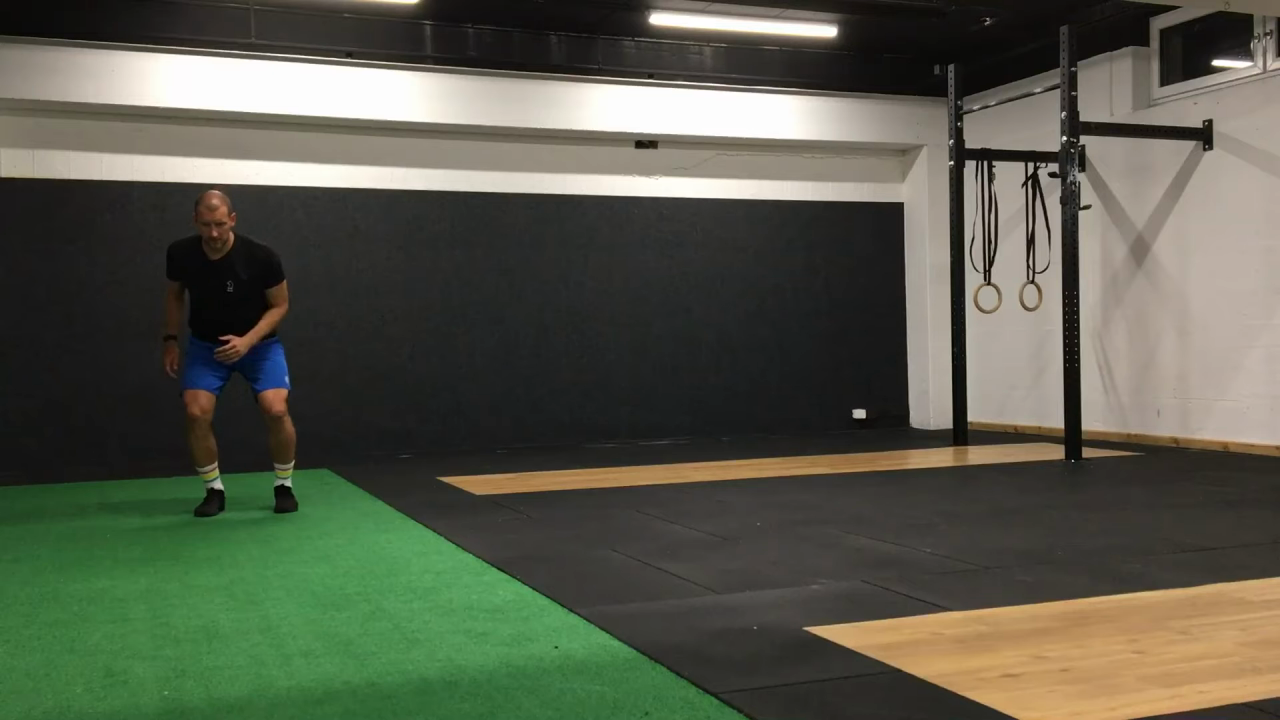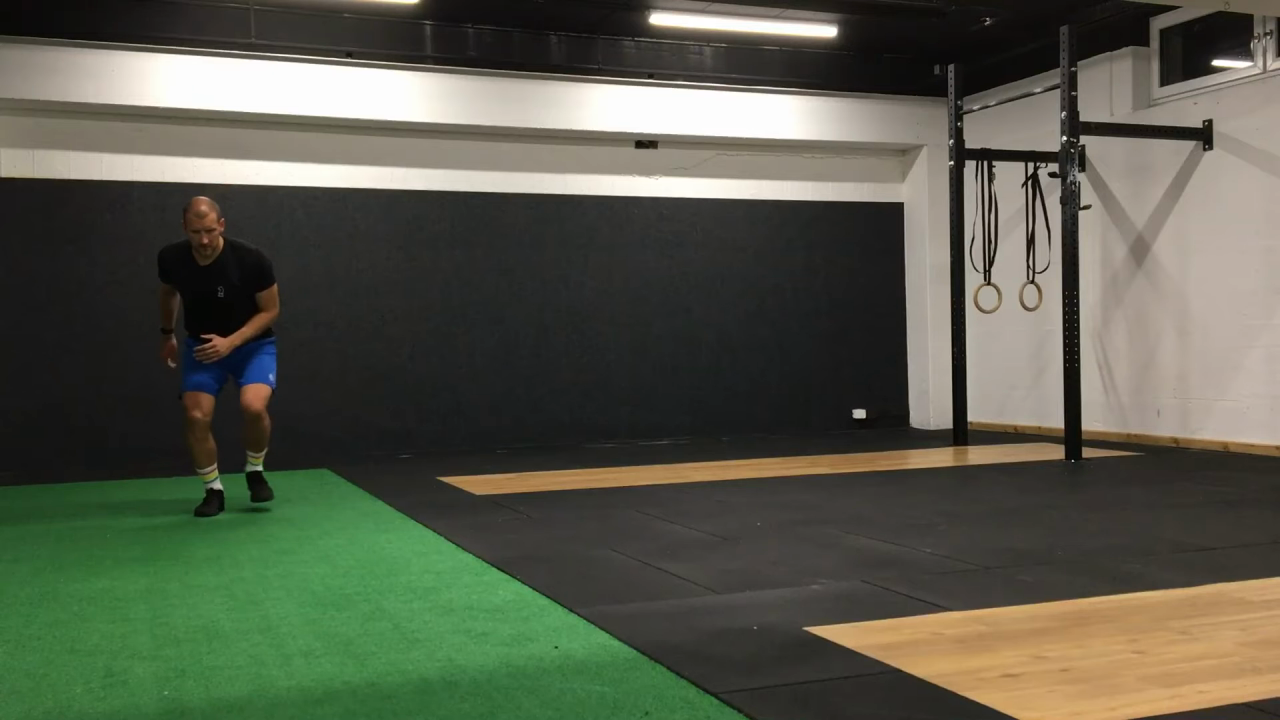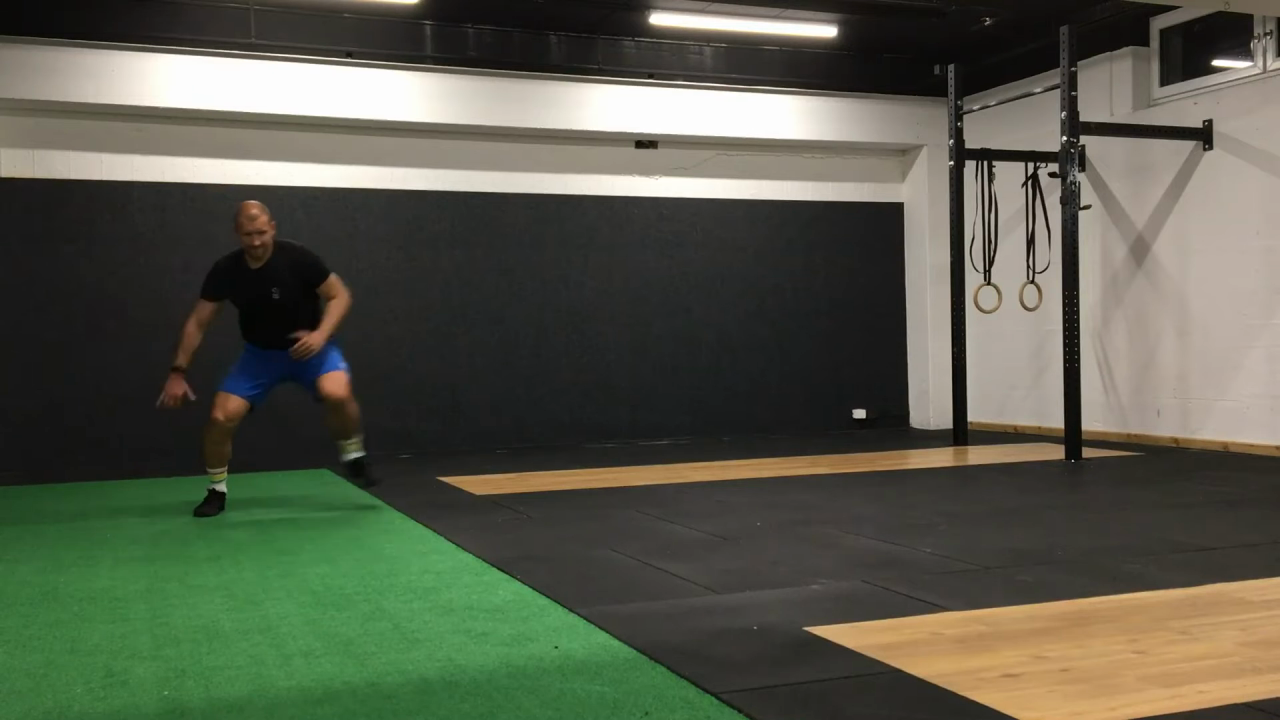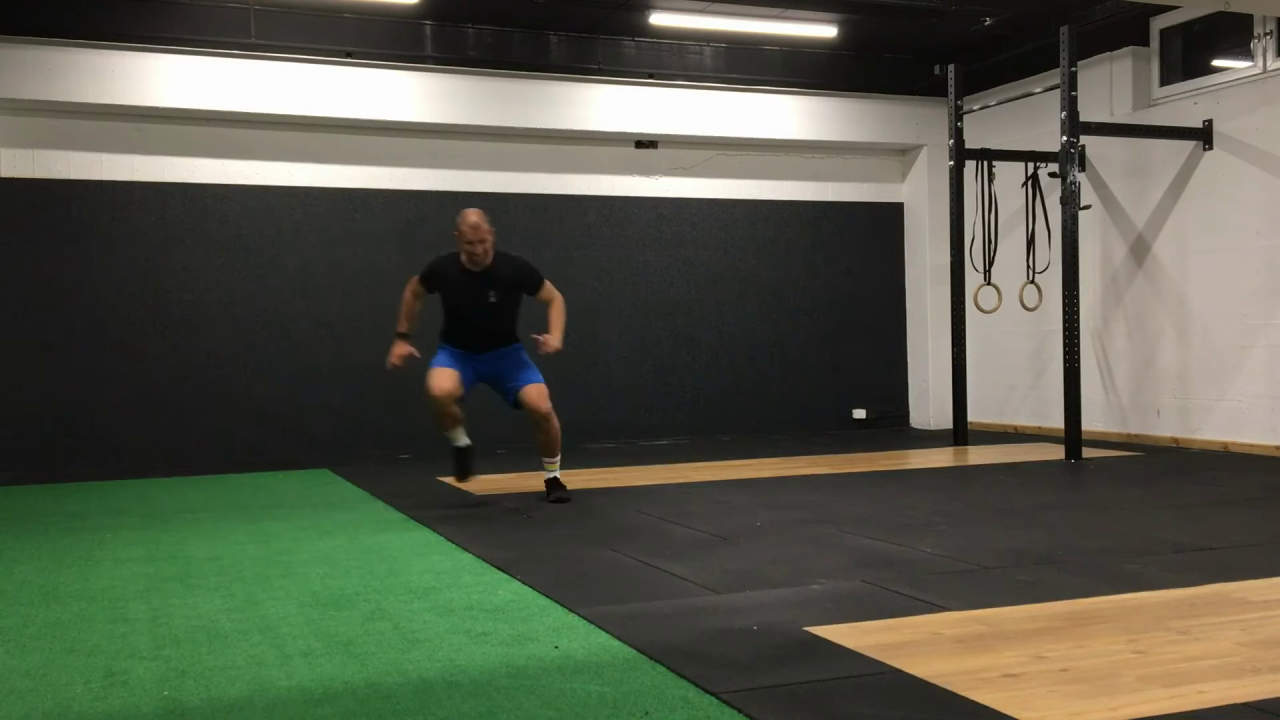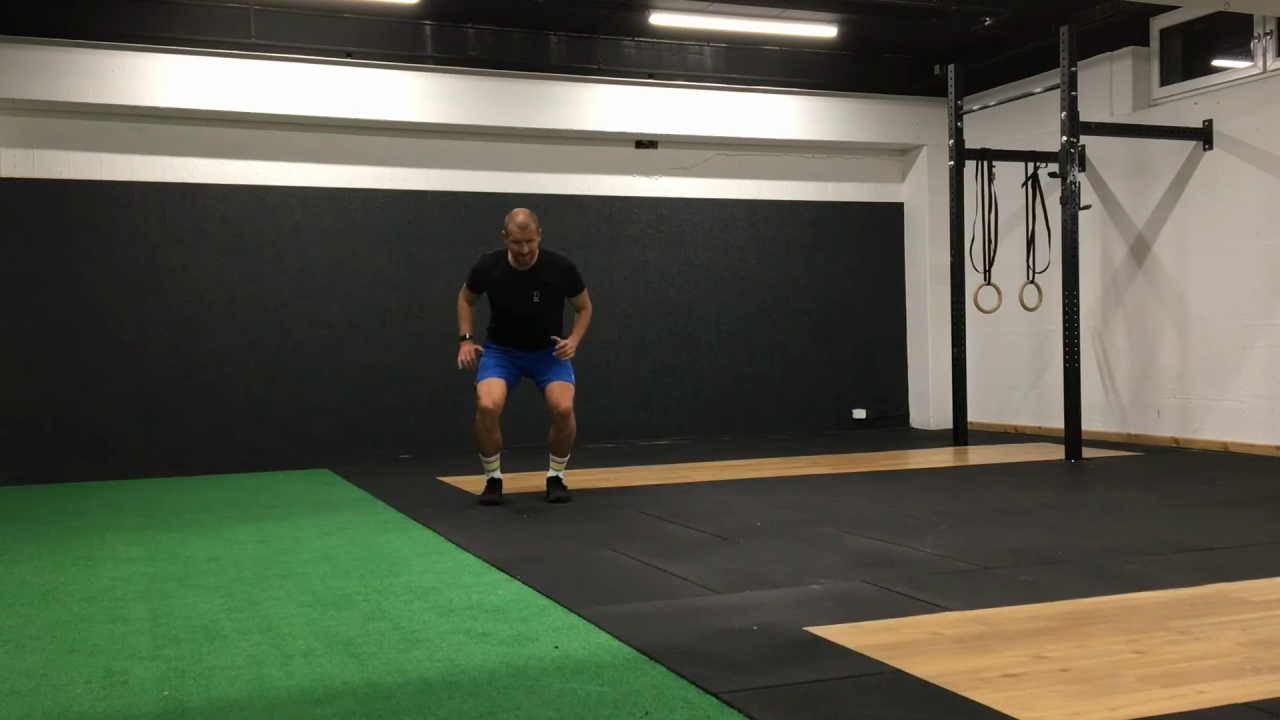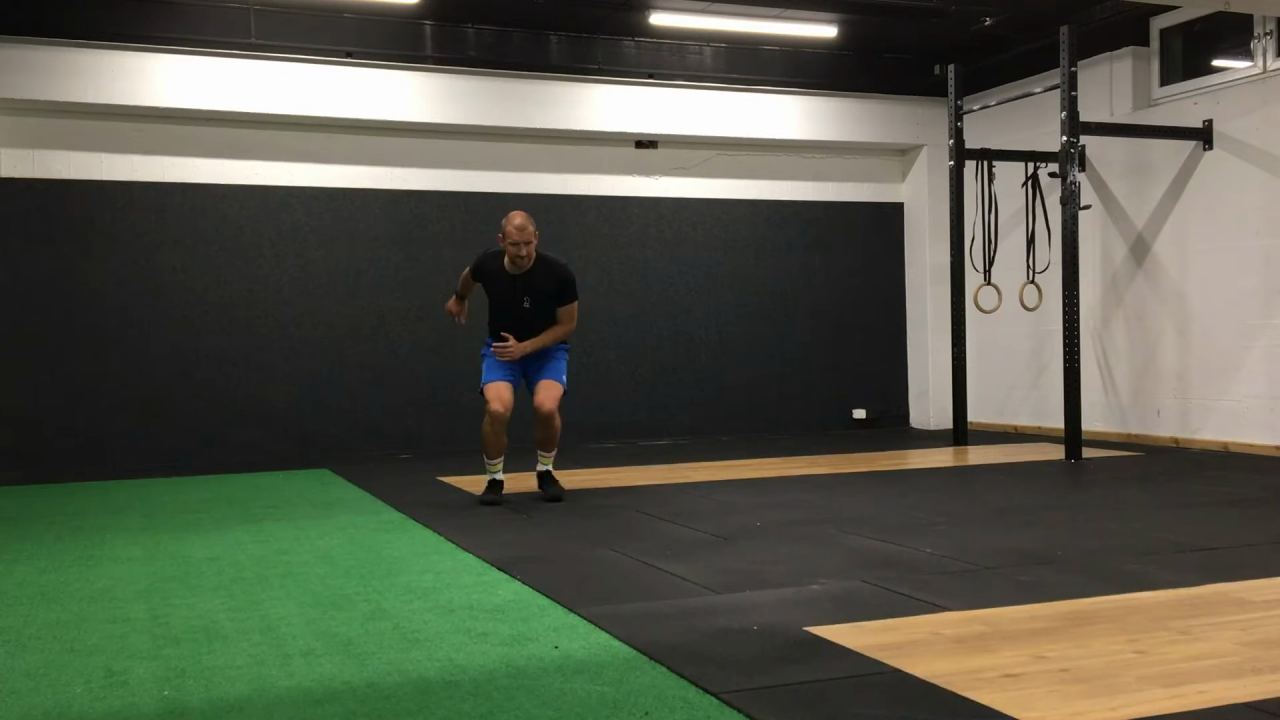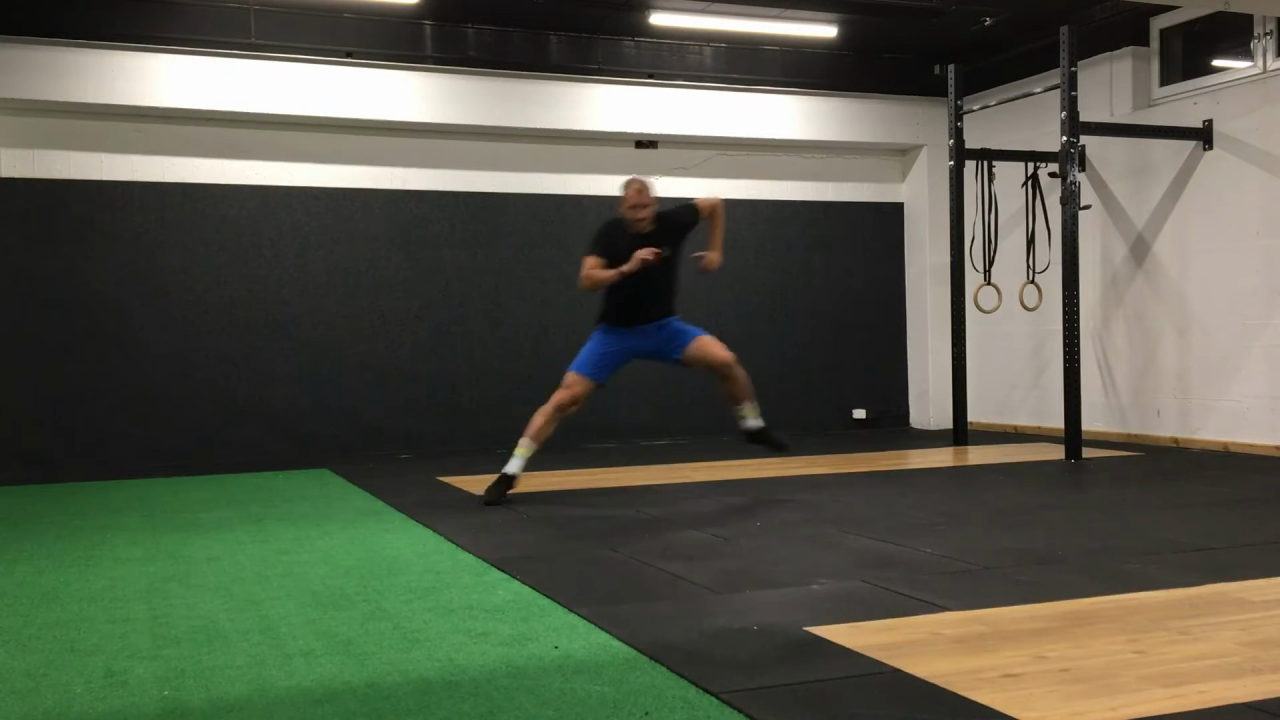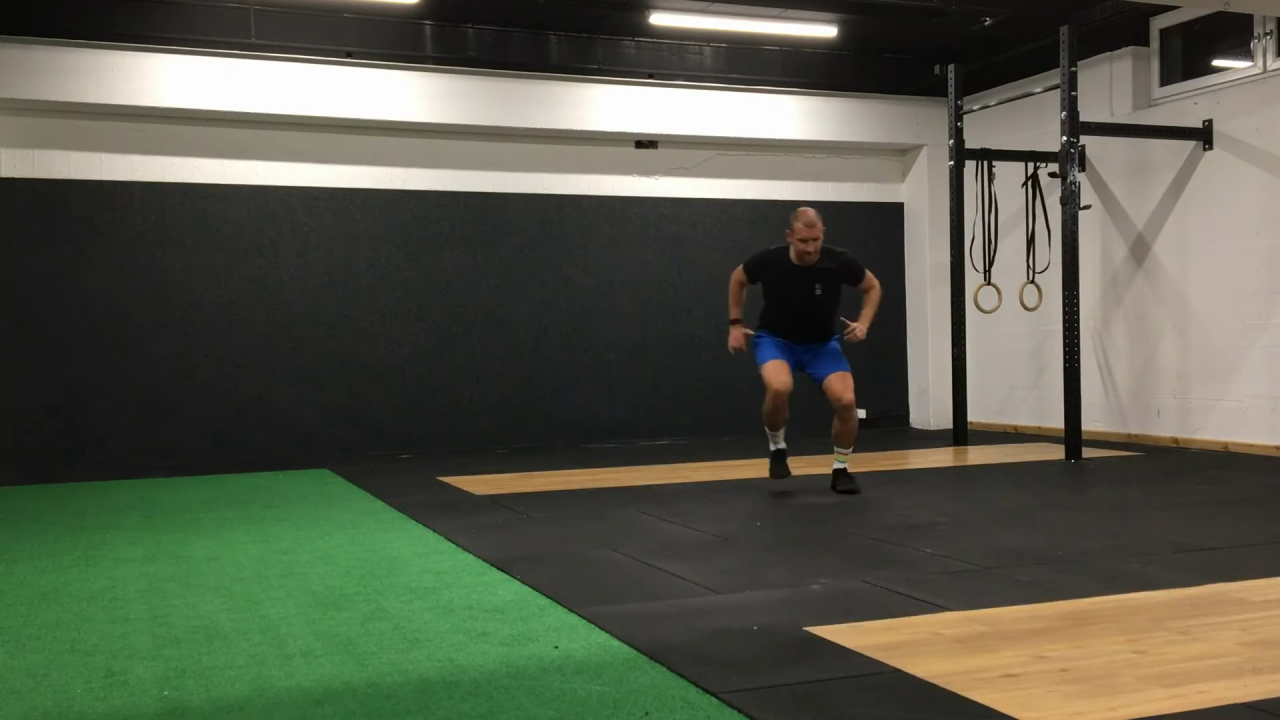
dt=0.5s
person 1, frame 1
left shoulder: (261, 256)
right shoulder: (179, 254)
left elbow: (279, 305)
right elbow: (174, 295)
left wrist: (247, 341)
right wrist: (170, 341)
left hip: (259, 343)
right hip: (205, 344)
left knee: (276, 410)
right knee: (196, 413)
left ankle: (284, 486)
right ankle: (214, 490)
person 1, frame 2
left shoulder: (251, 260)
right shoulder: (171, 258)
left elbow: (270, 309)
right elbow: (168, 292)
left wrist: (230, 342)
right wrist: (167, 334)
left hip: (252, 343)
right hip: (201, 344)
left knee: (254, 407)
right knee: (196, 416)
left ankle: (255, 472)
right ankle: (214, 490)
person 1, frame 3
left shoulder: (297, 258)
right shoulder: (223, 271)
left elbow: (340, 295)
right elbow: (197, 323)
left wrist: (321, 334)
right wrist: (178, 373)
left hip: (308, 348)
right hip: (259, 352)
left knee: (337, 394)
right knee: (222, 418)
left ankle: (353, 457)
right ankle: (217, 490)
person 1, frame 4
left shoulder: (515, 268)
right shoulder: (443, 268)
left elbow: (554, 299)
right elbow: (413, 292)
left wrist: (556, 336)
right wrist: (402, 338)
left hip: (504, 352)
right hip: (457, 352)
left knee: (542, 408)
right knee: (441, 393)
left ankle: (553, 478)
right ankle: (461, 445)
person 1, frame 5
left shoulder: (562, 268)
right shoulder: (488, 266)
left elbow: (584, 308)
right elbow: (466, 299)
left wrist: (573, 340)
right wrist: (466, 339)
left hip: (549, 350)
right hip: (500, 349)
left knee: (563, 408)
right knee: (487, 406)
left ankle: (556, 477)
right ankle: (492, 479)
person 1, frame 6
left shoulder: (558, 274)
right shoulder: (487, 264)
left elbow: (567, 324)
right elbow: (469, 276)
left wrist: (525, 348)
right wrist: (458, 298)
left hip: (546, 348)
right hip: (501, 348)
left knee: (546, 407)
right knee: (497, 410)
left ankle: (545, 472)
right ankle: (495, 480)
person 1, frame 7
left shoulder: (672, 221)
right shoulder: (609, 232)
left elbow: (714, 205)
right elbow: (587, 279)
left wrist: (715, 250)
right wrist: (627, 268)
left hip: (662, 325)
right hip: (615, 331)
left knee: (725, 362)
right knee: (566, 399)
left ankle: (752, 425)
right ankle: (511, 473)
person 1, frame 8
left shoulder: (839, 262)
right shoulder: (768, 261)
left elbow: (872, 286)
right elbow: (738, 279)
left wrist: (863, 323)
right wrist: (736, 324)
left hip: (821, 344)
right hip: (775, 340)
left knee: (846, 400)
right knee: (780, 388)
left ankle: (840, 470)
right ankle: (777, 446)
